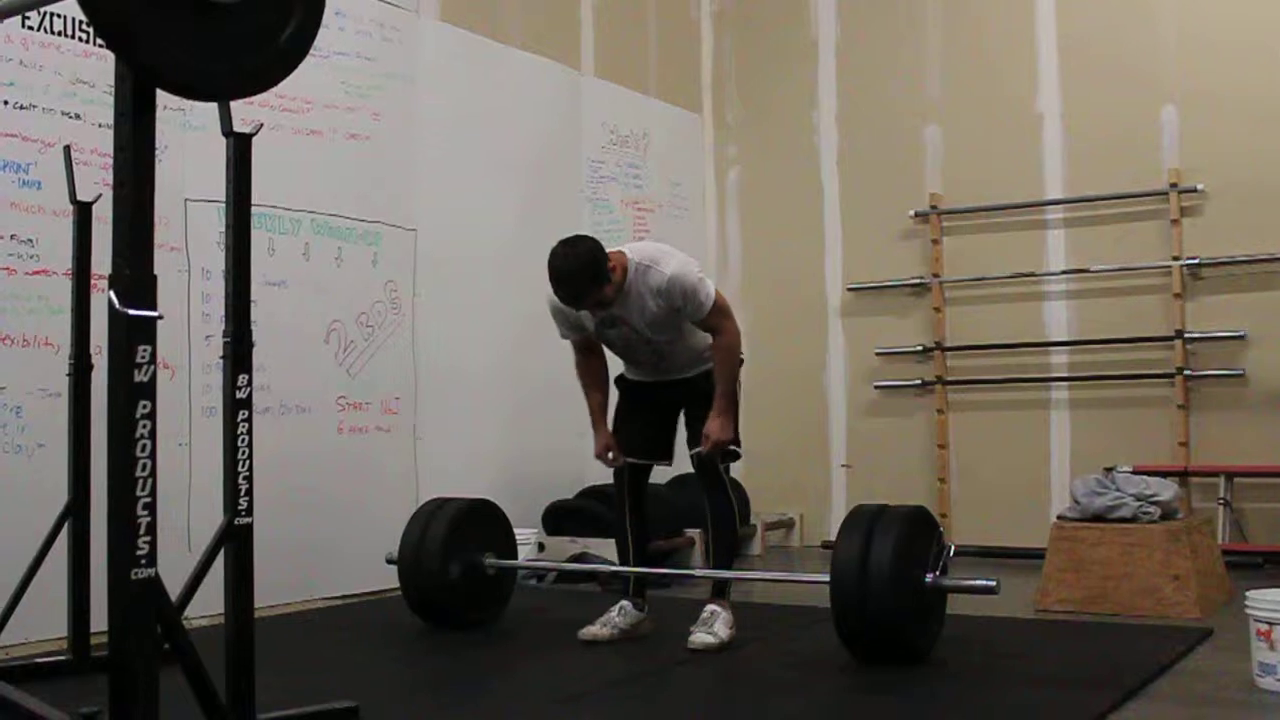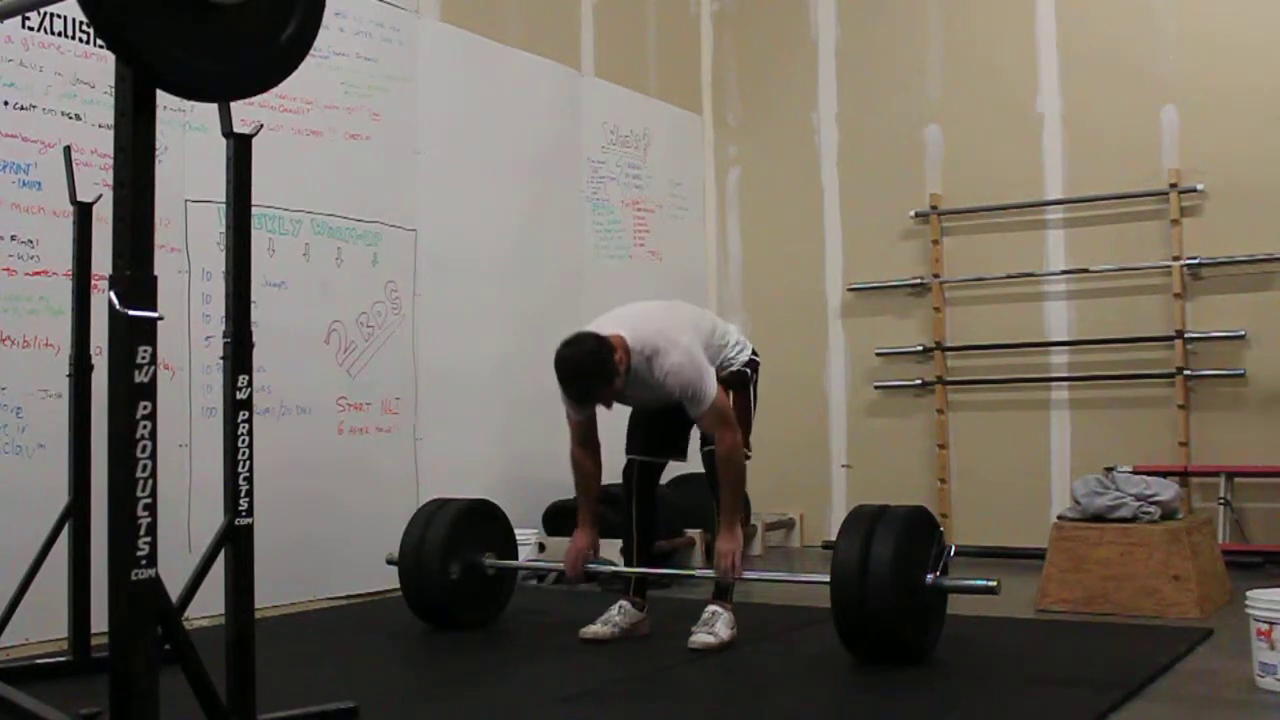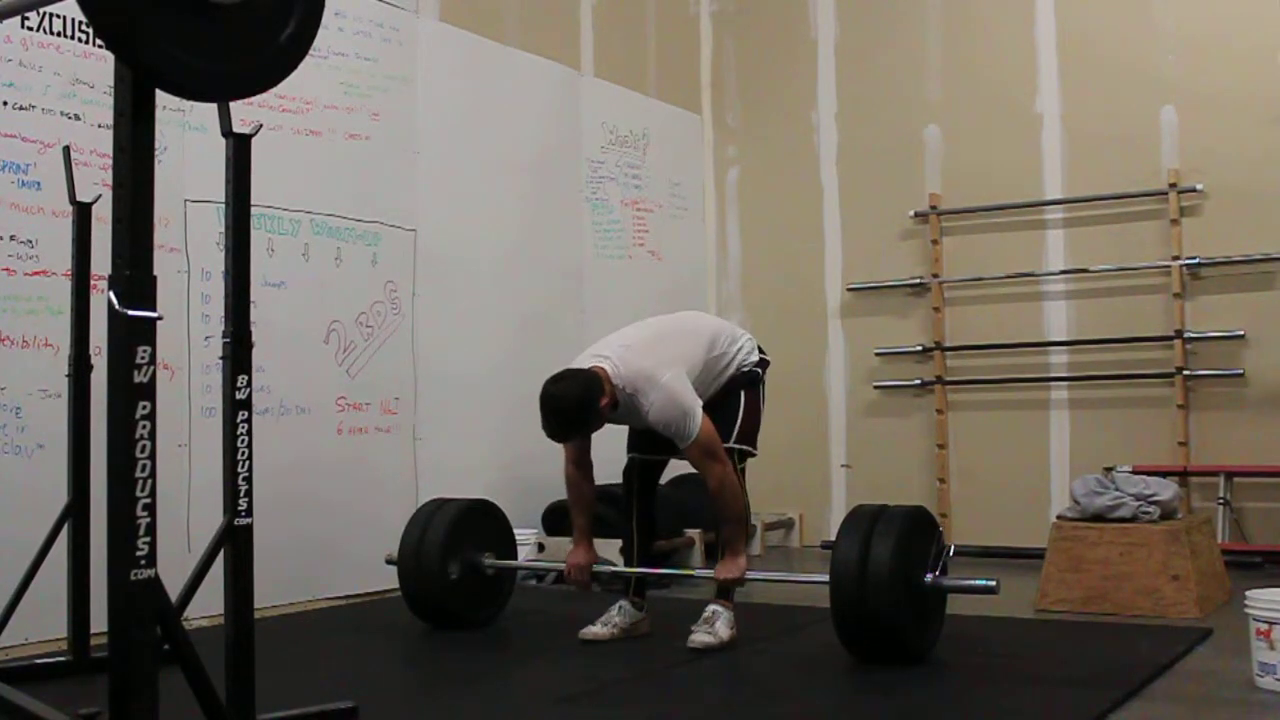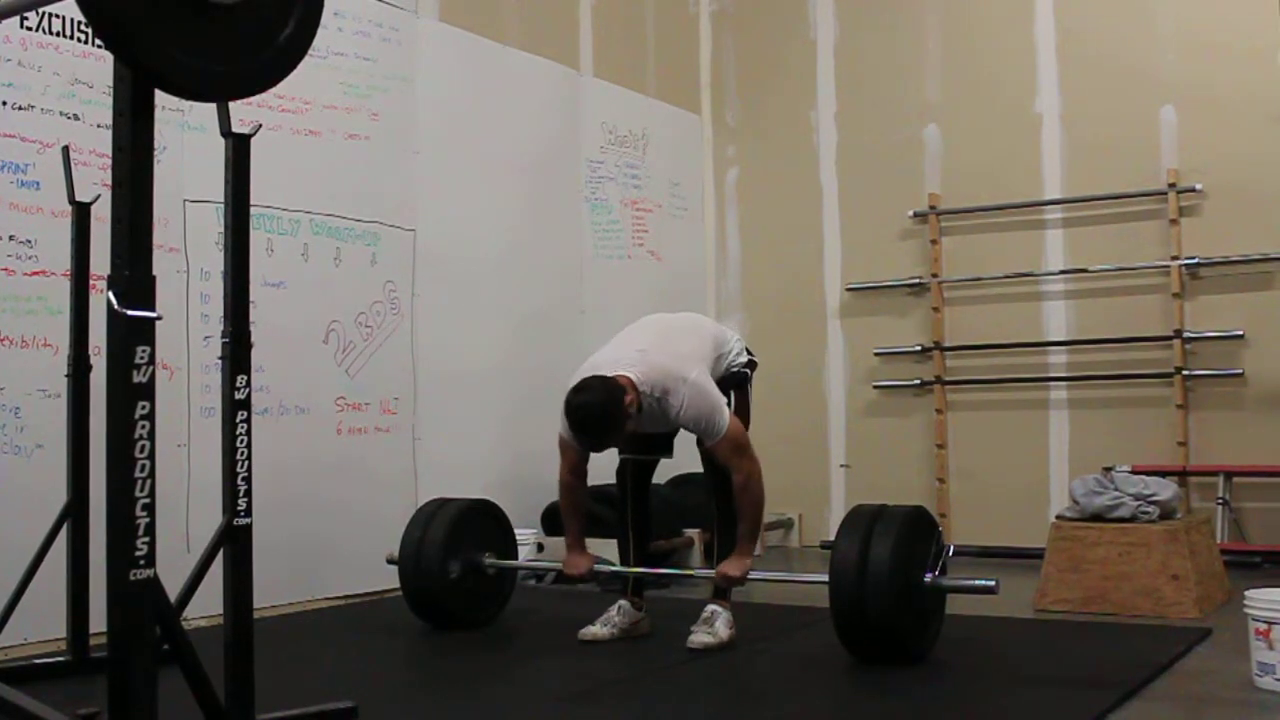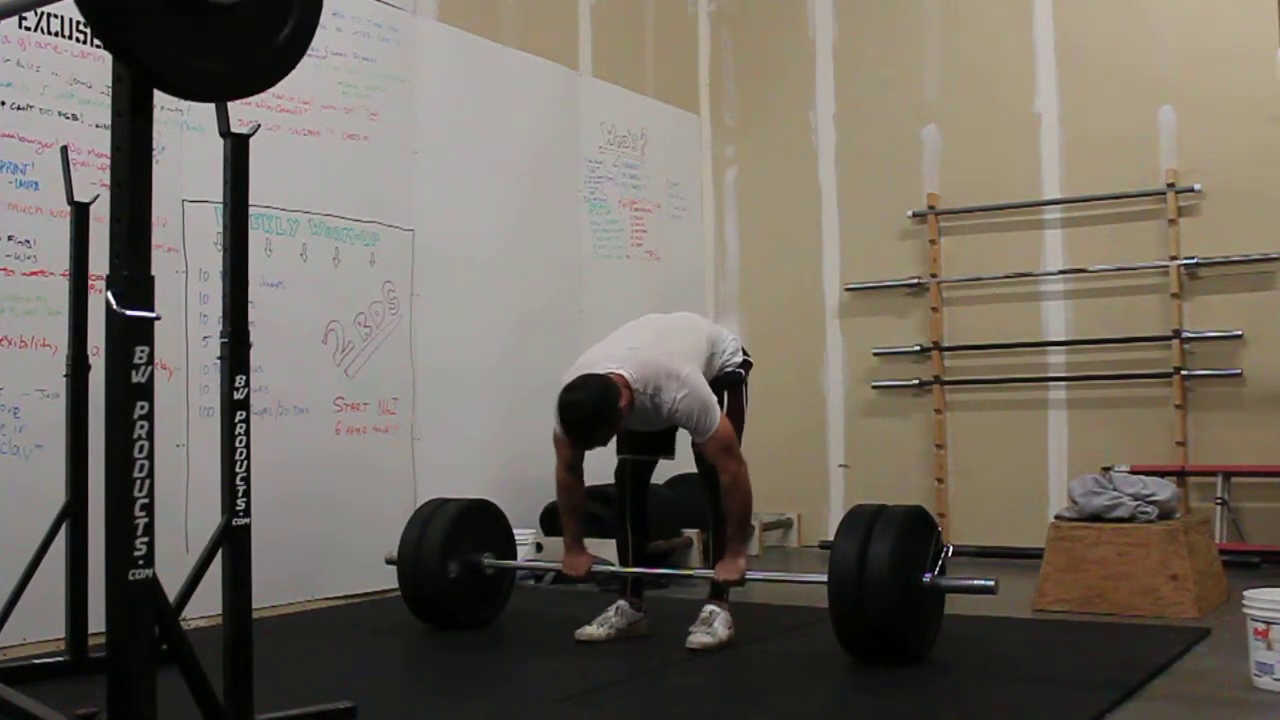
dt=1s
person 1, frame 1
left shoulder: (668, 274)
right shoulder: (563, 303)
left elbow: (726, 329)
right elbow: (588, 357)
left wrist: (723, 413)
right wrist: (600, 426)
left hip: (703, 373)
right hip: (642, 381)
left knee: (711, 473)
right knee: (627, 480)
left ankle: (719, 605)
right ankle: (633, 604)
person 1, frame 2
left shoulder: (673, 360)
right shoulder: (580, 369)
left elbow: (727, 438)
right elbow: (584, 448)
left wrist: (731, 530)
right wrist: (585, 526)
left hip: (725, 367)
left knee: (718, 473)
right knee: (637, 478)
left ankle: (721, 607)
right ankle: (633, 604)
person 1, frame 3
left shoulder: (659, 395)
right shoulder: (574, 390)
left elbow: (718, 471)
right elbow: (577, 467)
left wrist: (734, 554)
right wrist: (582, 543)
left hip: (735, 366)
right hip: (684, 357)
left knee: (728, 467)
right knee: (637, 478)
left ankle: (721, 607)
right ankle: (633, 605)
person 1, frame 4
left shoulder: (687, 392)
right shoulder: (582, 399)
left elbow: (745, 468)
right elbow: (571, 473)
left wrist: (742, 554)
right wrist: (574, 548)
left hip: (723, 365)
right hip: (658, 356)
left knee: (720, 477)
right knee: (630, 479)
left ankle: (719, 607)
right ankle: (632, 605)
person 1, frame 5
left shoulder: (679, 389)
right shoulder: (575, 396)
left elbow: (733, 468)
right elbow: (568, 471)
left wrist: (735, 554)
right wrist: (573, 548)
left hip: (719, 364)
right hip: (651, 360)
left knee: (713, 476)
right knee: (628, 479)
left ankle: (717, 607)
right ankle: (630, 605)
